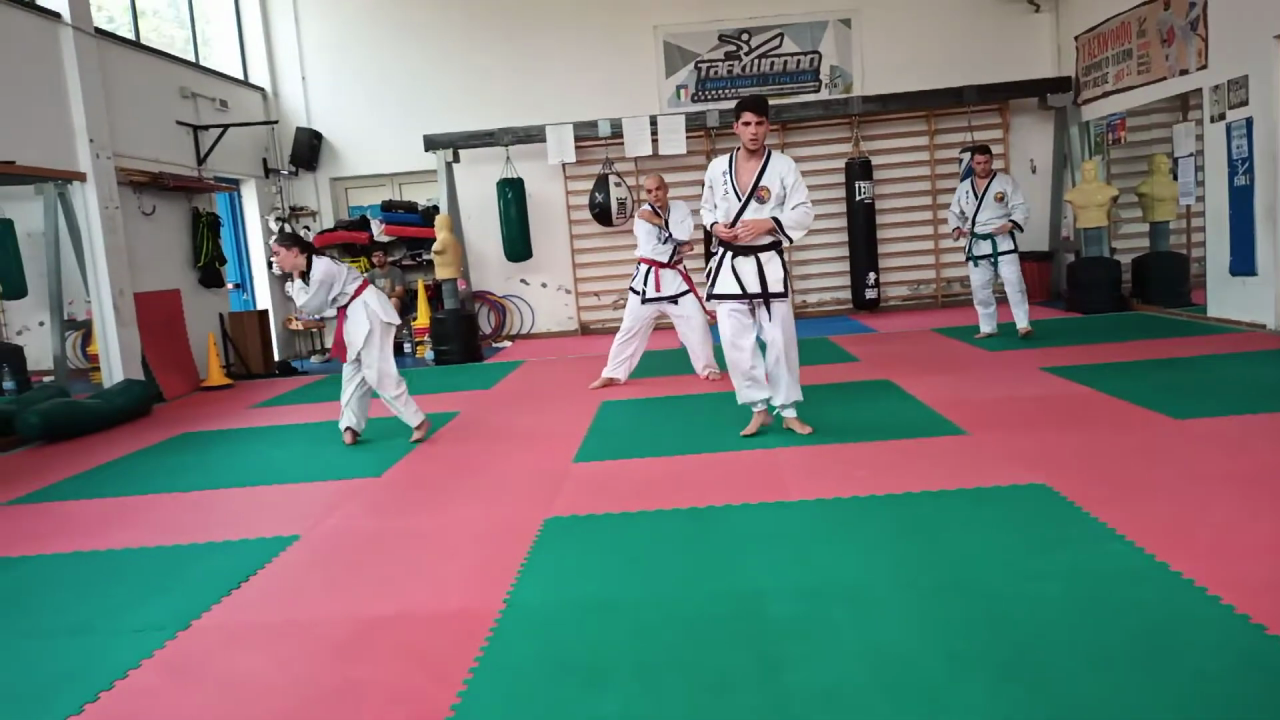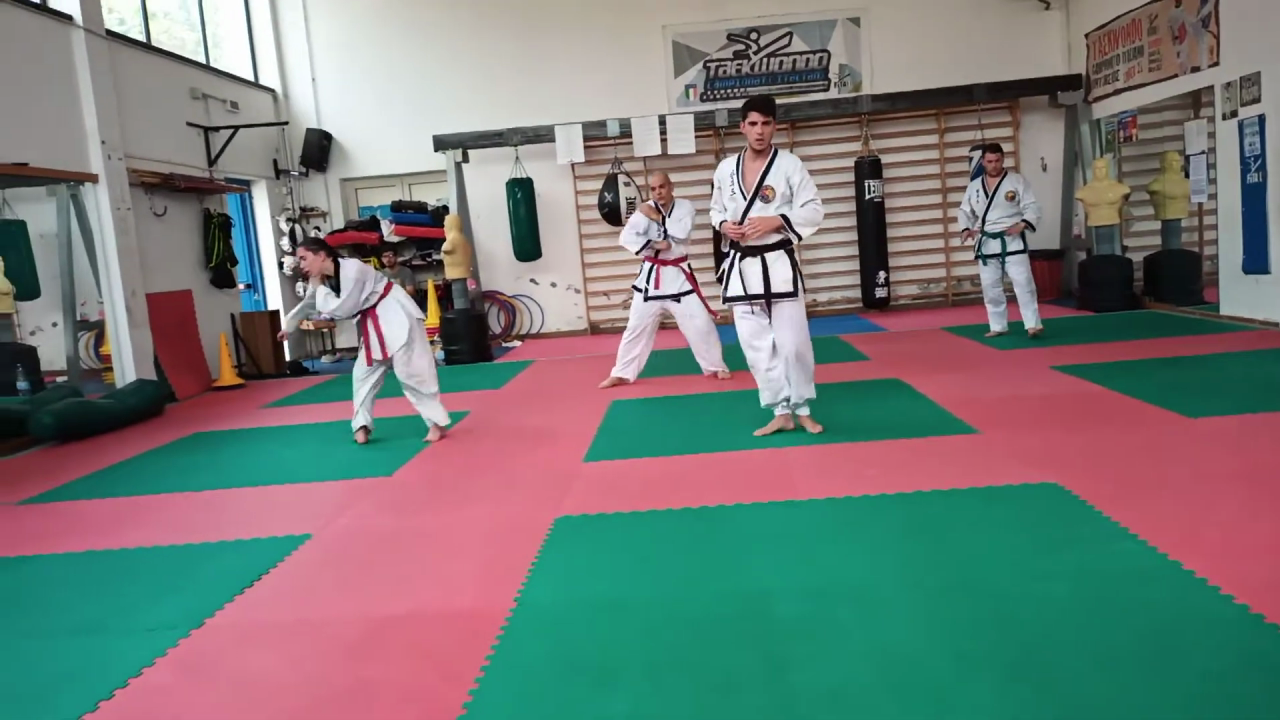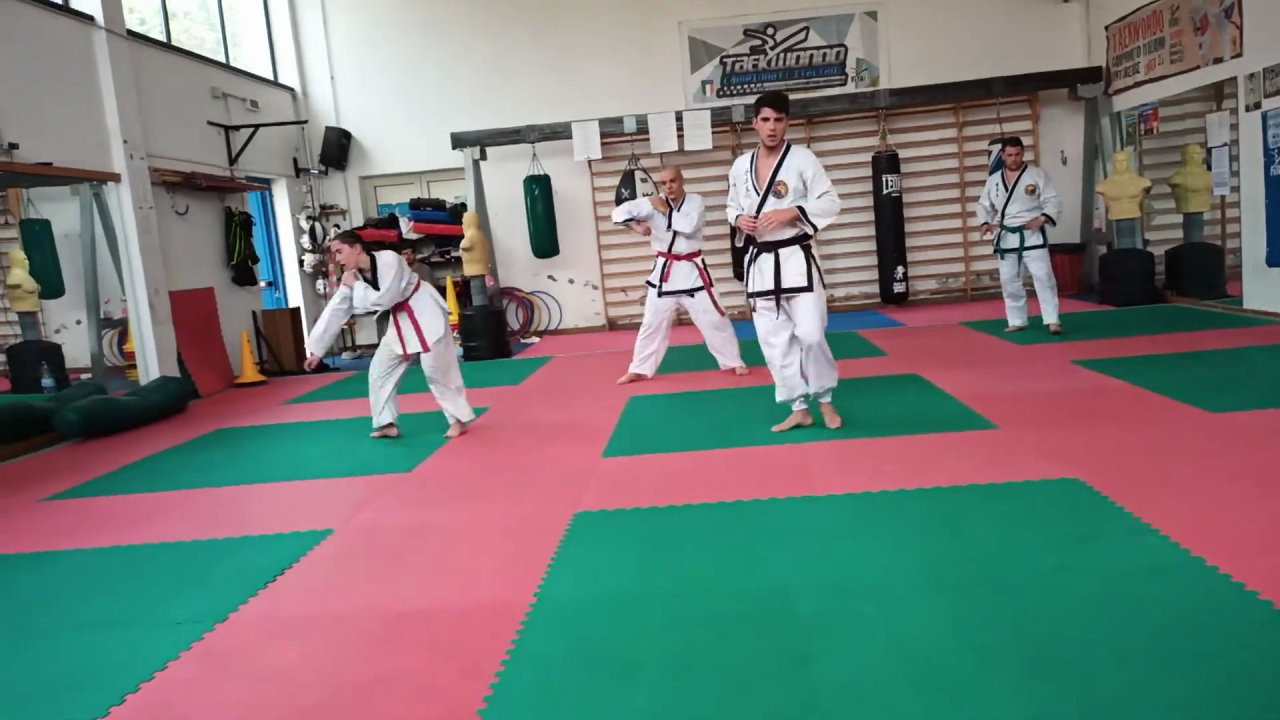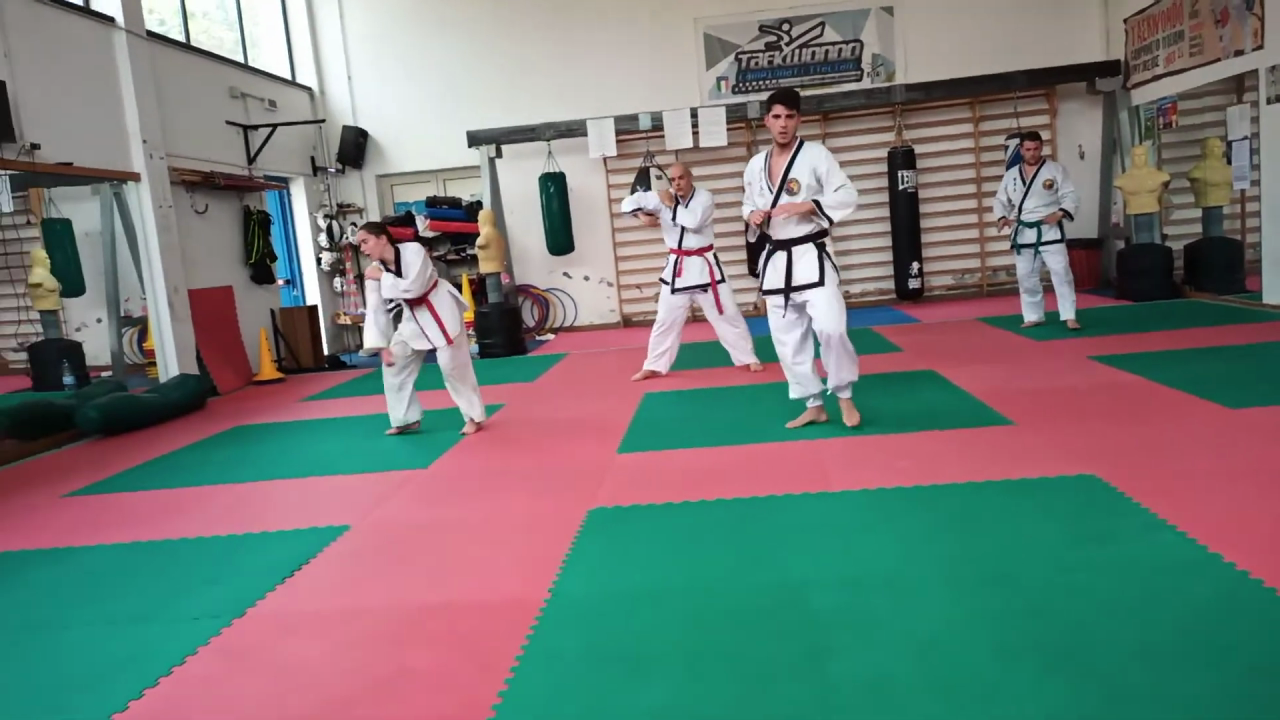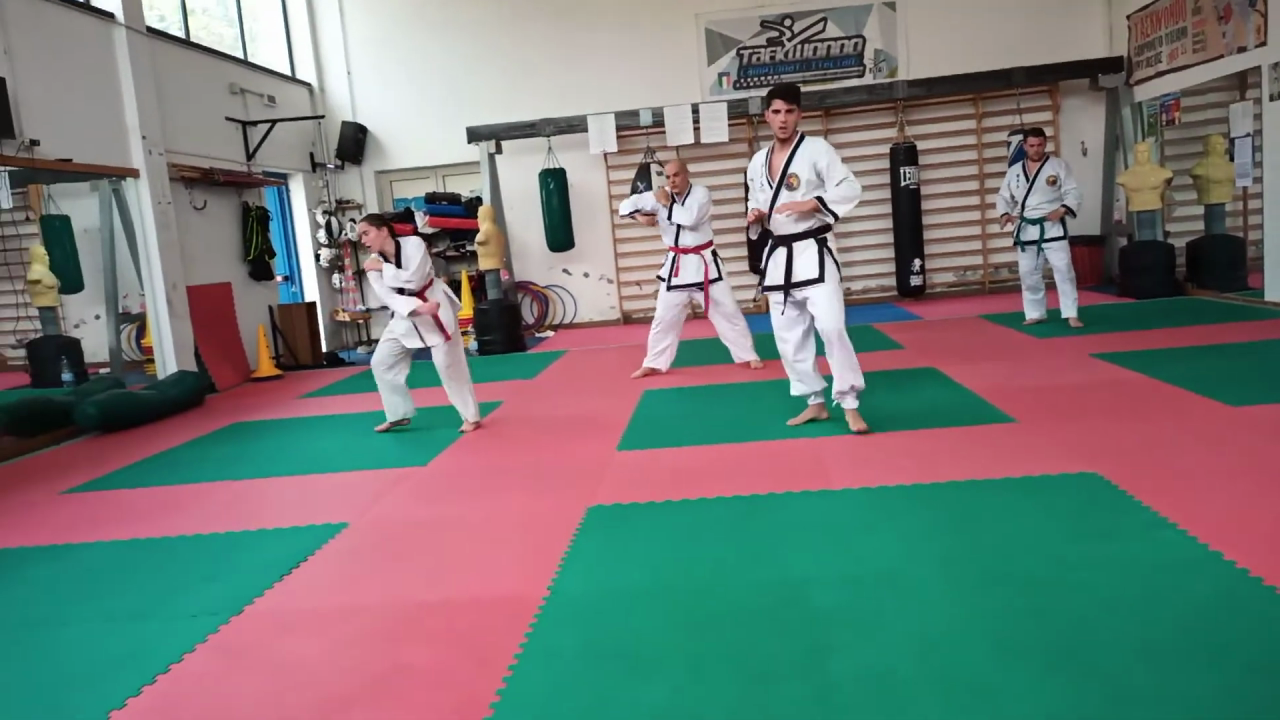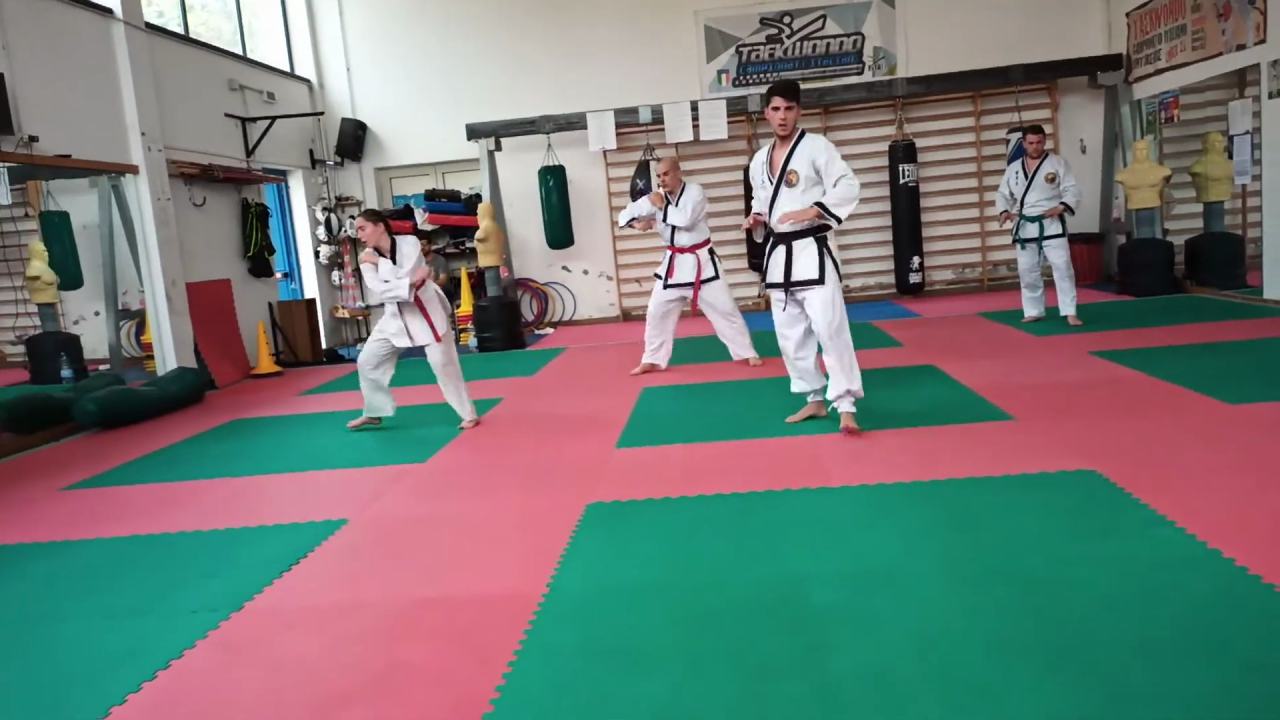
dt=0.1s
person 1, frame 1
left shoulder: (783, 166)
right shoulder: (717, 167)
left elbow: (804, 213)
right elbow: (707, 208)
left wrist: (767, 224)
right wrist: (715, 227)
left hip: (767, 264)
right hip: (729, 265)
left knee: (781, 342)
right knee: (737, 345)
left ankle: (788, 411)
right ankle: (759, 410)
person 1, frame 2
left shoulder: (789, 165)
right shoulder: (726, 169)
left elbow: (814, 210)
right elbow: (717, 209)
left wrist: (775, 221)
right wrist: (724, 226)
left hip: (778, 264)
right hip: (741, 267)
left knee: (793, 342)
right knee: (756, 347)
left ankle: (801, 409)
right ankle: (781, 413)
person 1, frame 3
left shoulder: (803, 159)
right shoulder: (741, 166)
left elbow: (830, 202)
right elbow: (732, 206)
left wrist: (791, 213)
right wrist: (739, 220)
left hip: (796, 259)
right hip: (760, 263)
left knee: (811, 334)
right knee: (775, 342)
left ankle: (824, 399)
right ankle: (799, 408)
person 1, frame 4
left shoulder: (816, 155)
right shoulder: (756, 165)
left elbow: (847, 195)
right elbow: (749, 204)
left wrist: (807, 206)
right wrist: (752, 216)
left hip: (811, 256)
right hip: (775, 261)
left knee: (831, 328)
right knee: (787, 341)
left ankle: (843, 394)
right ankle: (813, 405)
person 1, frame 5
left shoulder: (817, 149)
right shoulder: (758, 161)
left elbow: (849, 190)
left wrist: (810, 204)
right wrist: (756, 214)
left hip: (812, 252)
right hip: (776, 256)
left knee: (831, 326)
right knee: (789, 336)
left ankle: (850, 402)
right ankle: (816, 401)
person 1, frame 6
left shoulder: (817, 146)
right shoulder: (760, 159)
left elbow: (848, 187)
left wrist: (811, 211)
right wrist: (757, 217)
left hip: (812, 250)
right hip: (778, 253)
left knee: (829, 326)
right knee: (791, 334)
left ankle: (846, 406)
right ankle: (815, 398)
person 2, frame 1
left shoulder: (680, 208)
right shoulder: (642, 214)
left elbow: (685, 234)
right elbow: (648, 246)
left wrist: (657, 221)
right wrist: (677, 250)
left hip: (675, 276)
right hip: (648, 278)
left knee: (696, 323)
right knee: (631, 328)
left ankle: (708, 367)
right ankle: (612, 374)
person 2, frame 2
left shoulder: (685, 206)
right shoulder: (644, 211)
left elbow: (683, 232)
right elbow: (627, 237)
left wrist: (658, 218)
right wrist: (652, 245)
left hip: (679, 274)
right hip: (652, 276)
left knee: (701, 323)
right knee: (637, 327)
left ankle: (717, 367)
right ankle: (622, 373)
person 2, frame 3
left shoulder: (696, 201)
right shoulder: (653, 203)
left elbow: (688, 226)
right elbow: (620, 211)
left wrist: (665, 210)
right wrist: (634, 224)
left hip: (693, 270)
right hip: (665, 271)
left knee: (714, 318)
right knee: (652, 322)
left ankle: (734, 362)
right ankle: (639, 369)
person 2, frame 4
left shoulder: (704, 197)
right shoulder: (661, 198)
left elbow: (693, 220)
right elbow: (628, 203)
left wrist: (671, 205)
right wrist: (641, 214)
left hip: (705, 265)
right hip: (677, 267)
left knee: (727, 313)
right knee: (666, 319)
left ankle: (748, 358)
right ankle: (653, 366)
person 2, frame 5
left shoulder: (701, 193)
right shoulder: (661, 196)
left elbow: (690, 218)
right elbow: (627, 205)
left wrist: (668, 203)
right wrist: (639, 215)
left hip: (703, 262)
right hip: (676, 263)
left knee: (727, 310)
right knee: (666, 316)
left ankle: (749, 355)
right ankle: (653, 363)
person 2, frame 6
left shoulder: (695, 192)
right shoulder: (657, 197)
left elbow: (686, 218)
right elbow: (626, 214)
left wrist: (662, 206)
right wrist: (636, 222)
left hip: (701, 260)
right hip: (674, 262)
left knee: (724, 308)
right knee: (657, 311)
left ankle: (747, 353)
right ankle: (652, 360)
person 3, frame 1
left shoulder: (320, 269)
right shoulder: (307, 272)
left elbow: (311, 307)
left wrist: (297, 283)
left hip: (368, 311)
right hip: (355, 319)
left knee: (378, 374)
right knee: (353, 374)
left ankle: (418, 420)
right ankle: (351, 426)
person 3, frame 2
left shoulder: (352, 270)
right shoulder: (325, 278)
left elbow: (342, 310)
right elbow: (308, 304)
left wrist: (319, 289)
right wrist: (289, 325)
left hip: (394, 313)
right hip: (375, 321)
left knee: (410, 371)
right knee: (364, 374)
left ankle: (437, 422)
right ankle: (363, 426)
person 3, frame 3
left shoulder: (389, 260)
right shoulder: (351, 278)
left elbow: (386, 300)
right elbow: (335, 312)
left wrist: (356, 285)
right wrist: (316, 349)
left hip: (423, 311)
right hip: (398, 320)
left knee: (436, 368)
right knee: (380, 370)
left ankle: (458, 419)
right ankle: (386, 424)
person 3, frame 4
left shoulder: (414, 250)
right shoulder: (376, 271)
left elbow: (414, 288)
right elbow: (376, 310)
left wrist: (382, 277)
right wrist: (381, 346)
left hip: (441, 309)
right hip: (413, 316)
left knee: (452, 365)
right knee: (394, 366)
left ankle: (474, 416)
right ankle: (406, 420)
person 3, frame 5
left shoulder: (414, 243)
right shoulder: (374, 263)
left elbow: (413, 278)
right elbow: (388, 295)
left wrist: (383, 268)
right wrist: (418, 306)
left hip: (435, 304)
right hip: (405, 314)
left knee: (447, 363)
right knee: (382, 362)
left ankle: (471, 416)
right ankle: (399, 414)
person 3, frame 6
left shoulder: (409, 243)
right shoulder: (369, 258)
left elbow: (407, 275)
right elbow: (379, 289)
left wrist: (379, 261)
right wrist: (412, 280)
left hip: (426, 307)
right hip: (396, 313)
left knee: (442, 362)
right knee: (368, 361)
left ankle: (468, 414)
right ankle: (375, 412)
person 4, frame 1
left shoulder: (1006, 181)
right shoulder: (963, 187)
left elbow: (1020, 208)
right elbow: (954, 212)
left wrist: (1010, 225)
right wrist: (957, 228)
left hip: (1002, 242)
right hip: (977, 244)
left knee: (1014, 281)
right knee: (980, 288)
left ankle: (1024, 324)
right ankle: (988, 327)
person 4, frame 2
left shoulder: (1017, 181)
right shoulder: (974, 186)
left elbow: (1032, 207)
right elbow: (964, 212)
left wrist: (1022, 225)
right wrist: (966, 229)
left hip: (1012, 241)
right hip: (987, 243)
left knee: (1023, 282)
right knee: (990, 287)
left ankle: (1033, 324)
right ankle: (998, 326)
person 4, frame 3
left shoulder: (1037, 175)
right shoulder: (994, 180)
left elbow: (1052, 201)
right elbow: (984, 205)
left wrist: (1042, 218)
right wrist: (985, 223)
left hip: (1032, 235)
right hip: (1006, 237)
left knee: (1043, 277)
right knee: (1009, 281)
left ankle: (1053, 320)
right ankle: (1017, 320)
person 4, frame 4
left shoulder: (1055, 169)
right shoulder: (1011, 175)
left elbow: (1070, 196)
right elbow: (1001, 200)
left wrist: (1060, 213)
right wrist: (1002, 217)
left hip: (1049, 230)
right hip: (1023, 233)
left knee: (1061, 271)
right knee: (1026, 277)
left ankle: (1070, 317)
right ankle: (1033, 316)
person 4, frame 5
left shoulder: (1059, 166)
right shoulder: (1014, 171)
left elbow: (1073, 193)
right elbow: (1003, 196)
left wrist: (1062, 209)
right wrist: (1005, 213)
left hip: (1052, 227)
right hip: (1026, 229)
left knee: (1063, 269)
right knee: (1028, 273)
left ankle: (1071, 315)
right ankle: (1035, 313)
person 4, frame 6
left shoulder: (1058, 163)
right shoulder: (1013, 168)
left elbow: (1072, 191)
right elbow: (1003, 194)
left wrist: (1061, 207)
right wrist: (1004, 211)
left hip: (1051, 225)
right hip: (1025, 227)
left knee: (1062, 267)
right knee: (1027, 271)
left ankle: (1070, 313)
right ankle: (1033, 311)
